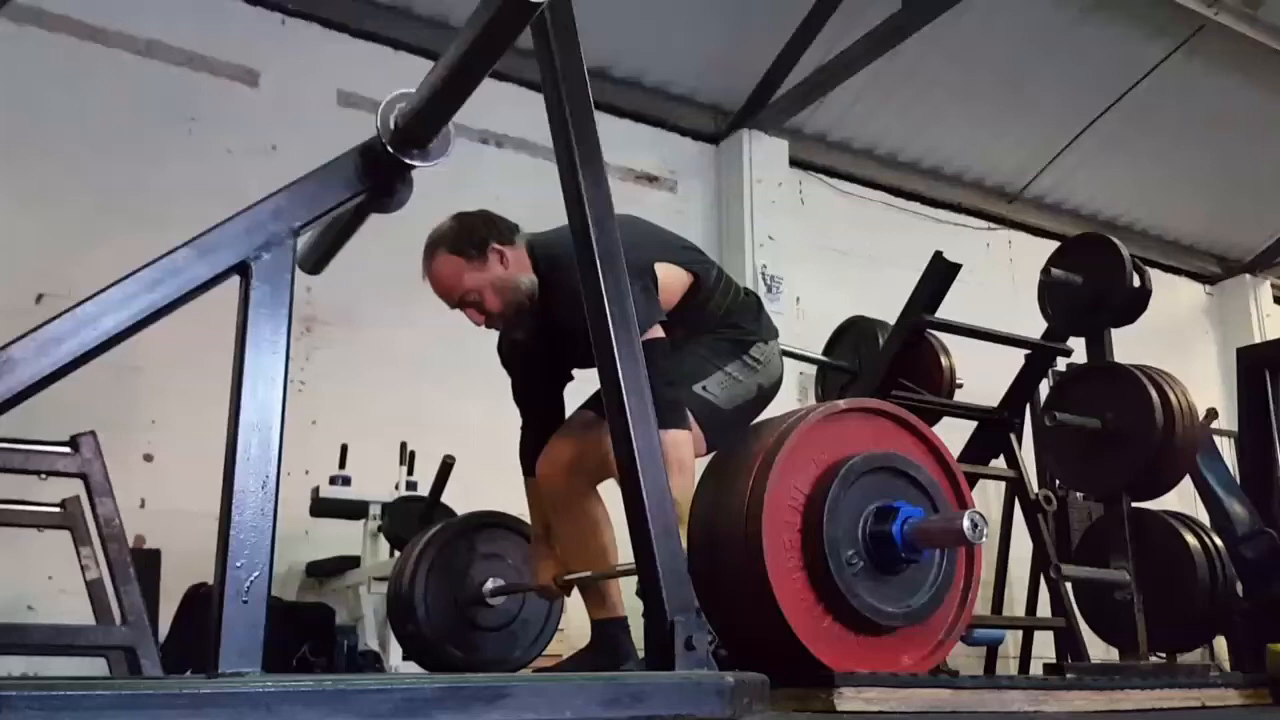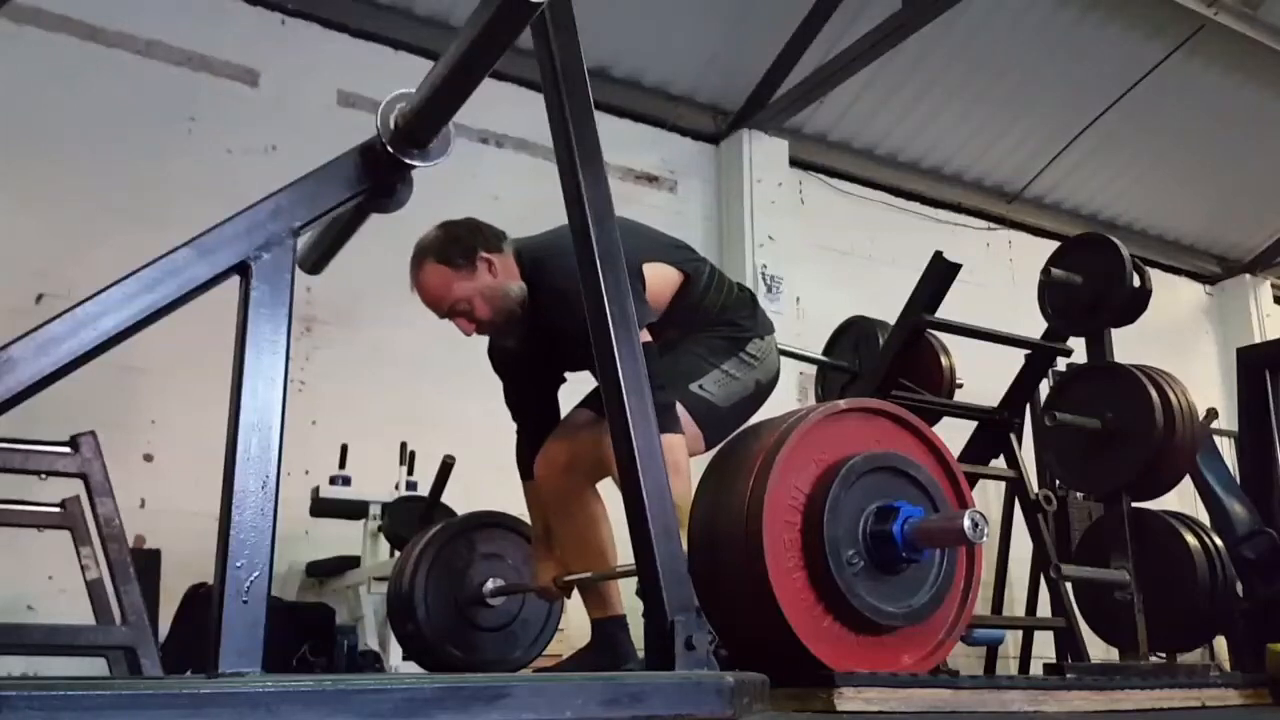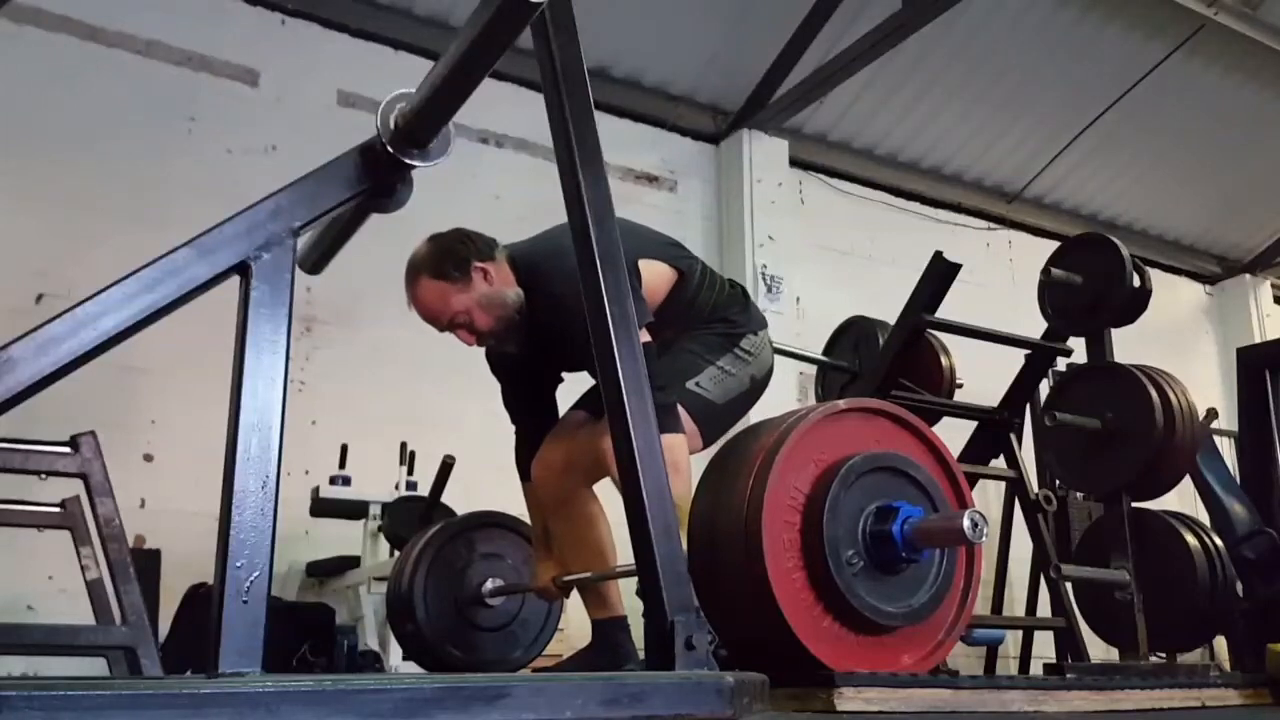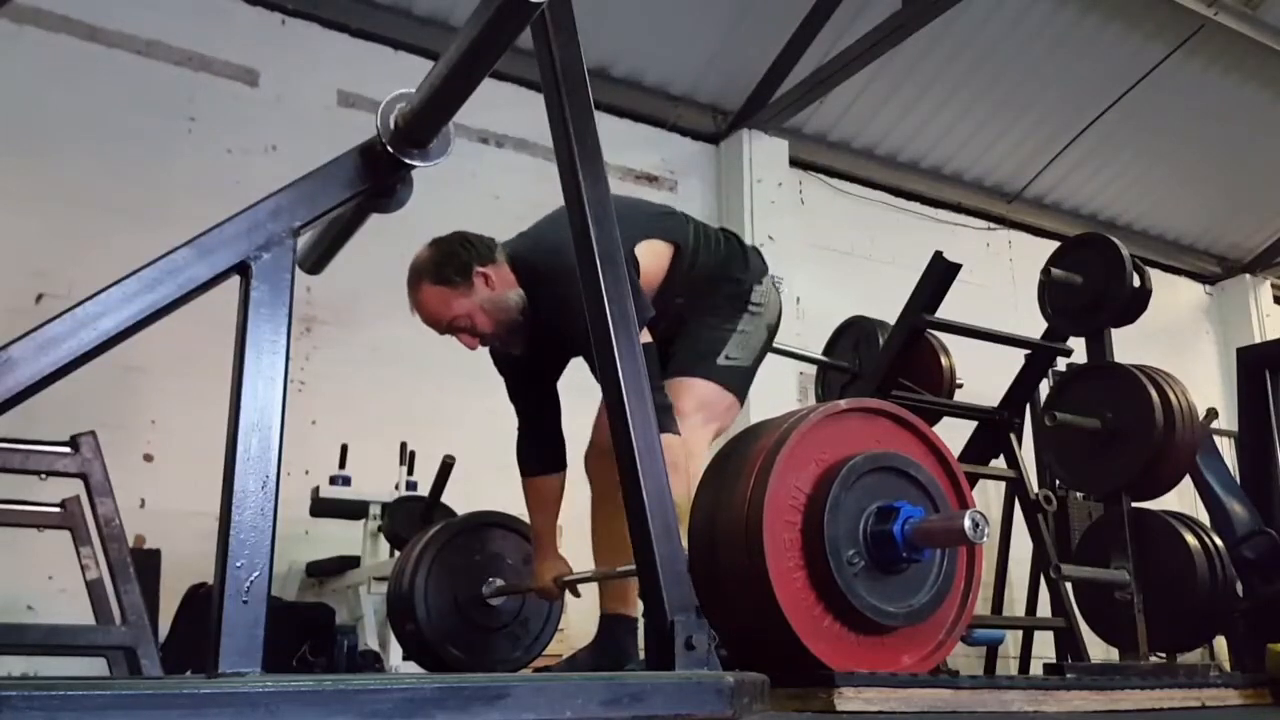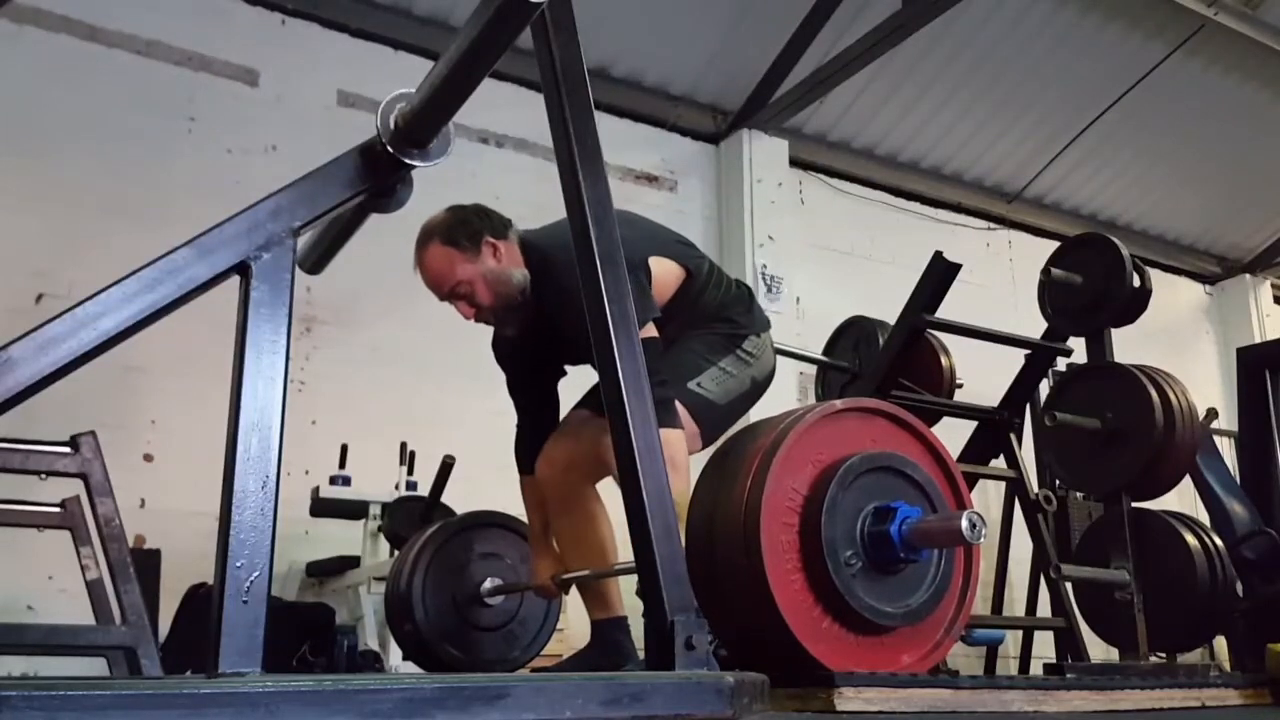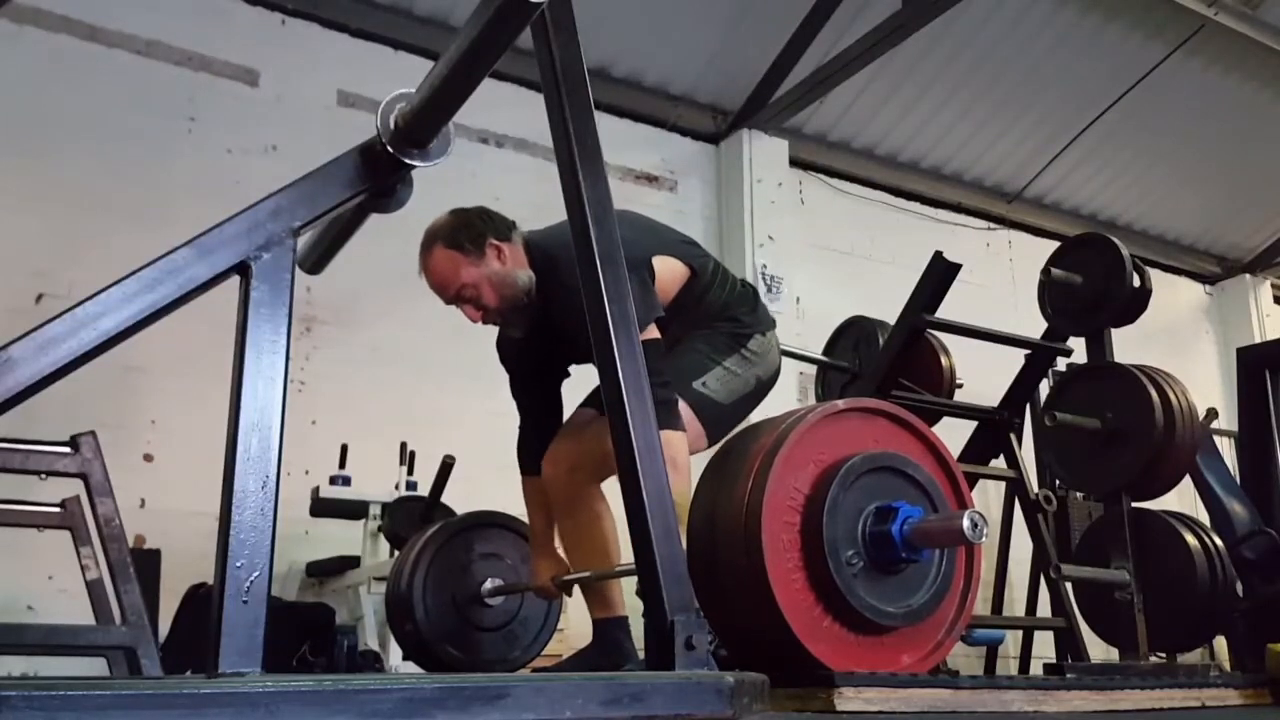
dt=0.5s
person 1, frame 1
right shoulder: (521, 333)
left elbow: (660, 399)
right elbow: (538, 432)
left wrist: (682, 544)
right wrist: (543, 551)
left hip: (735, 346)
right knee: (559, 465)
right ankle: (612, 643)
person 1, frame 2
left shoulder: (575, 276)
right shoulder: (511, 335)
left elbow: (651, 405)
right elbow: (535, 437)
right wrist: (543, 553)
left hip: (731, 342)
right hip: (661, 354)
right knee: (558, 464)
right ankle: (611, 642)
person 1, frame 3
left shoulder: (573, 278)
right shoulder: (508, 335)
left elbow: (652, 403)
right elbow: (533, 440)
right wrist: (544, 554)
left hip: (726, 339)
right hip: (655, 355)
right knee: (556, 466)
right ankle: (611, 642)
person 1, frame 4
left shoulder: (571, 274)
right shoulder: (514, 323)
left elbow: (649, 401)
right elbow: (539, 437)
right wrist: (544, 551)
left hip: (731, 294)
right hip: (668, 315)
left knee: (679, 434)
right knee: (606, 458)
right ankle: (617, 639)
person 1, frame 5
left shoulder: (581, 267)
right shoulder: (515, 328)
left elbow: (652, 397)
right elbow: (535, 433)
right wrist: (541, 550)
left hip: (728, 338)
right hip: (658, 351)
right knee: (559, 465)
right ankle: (611, 642)
person 1, frame 6
left shoulder: (585, 268)
right shoulder: (520, 328)
left elbow: (653, 399)
right elbow: (538, 432)
right wrist: (542, 550)
left hip: (733, 337)
right hip: (661, 352)
right knee: (564, 464)
right ankle: (611, 641)
